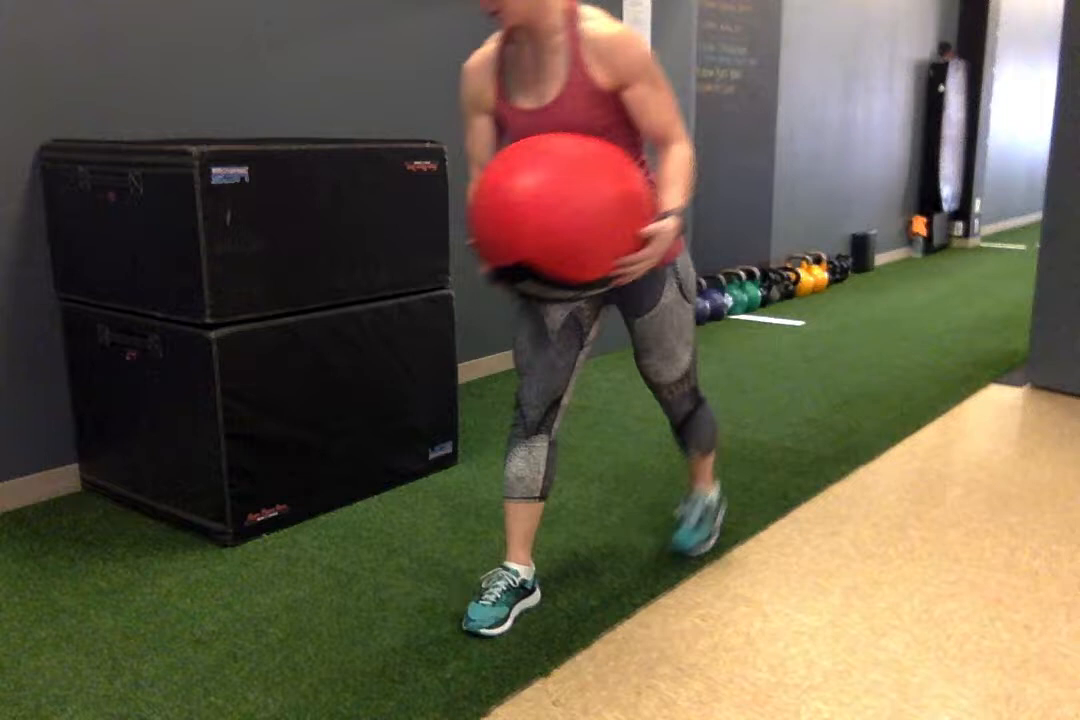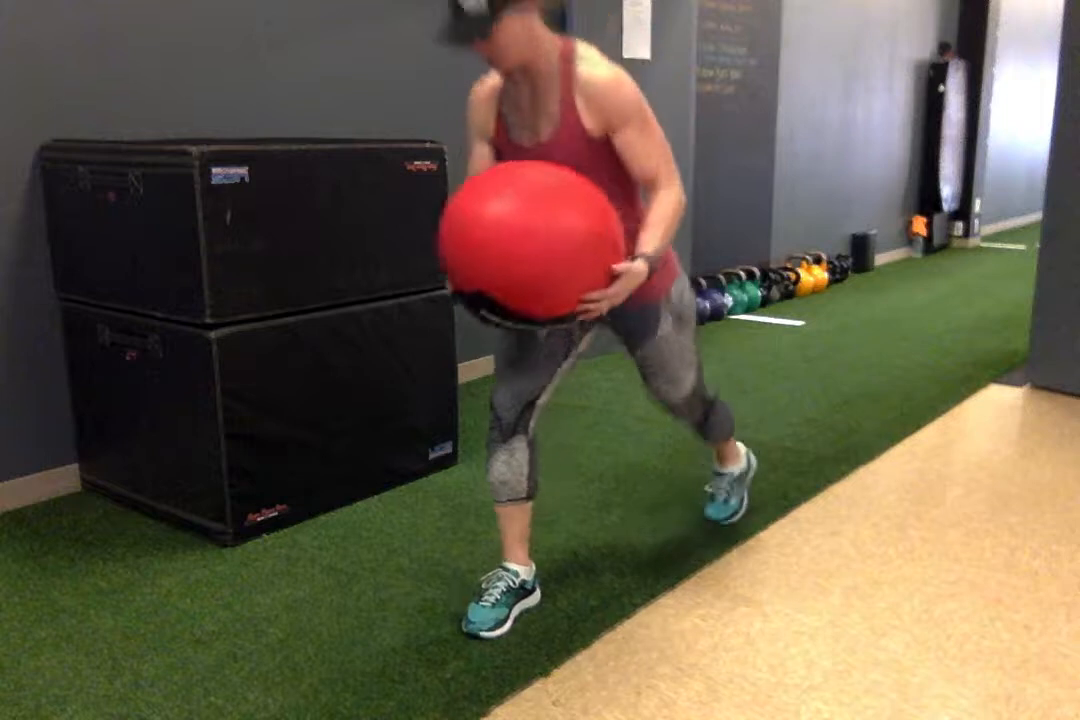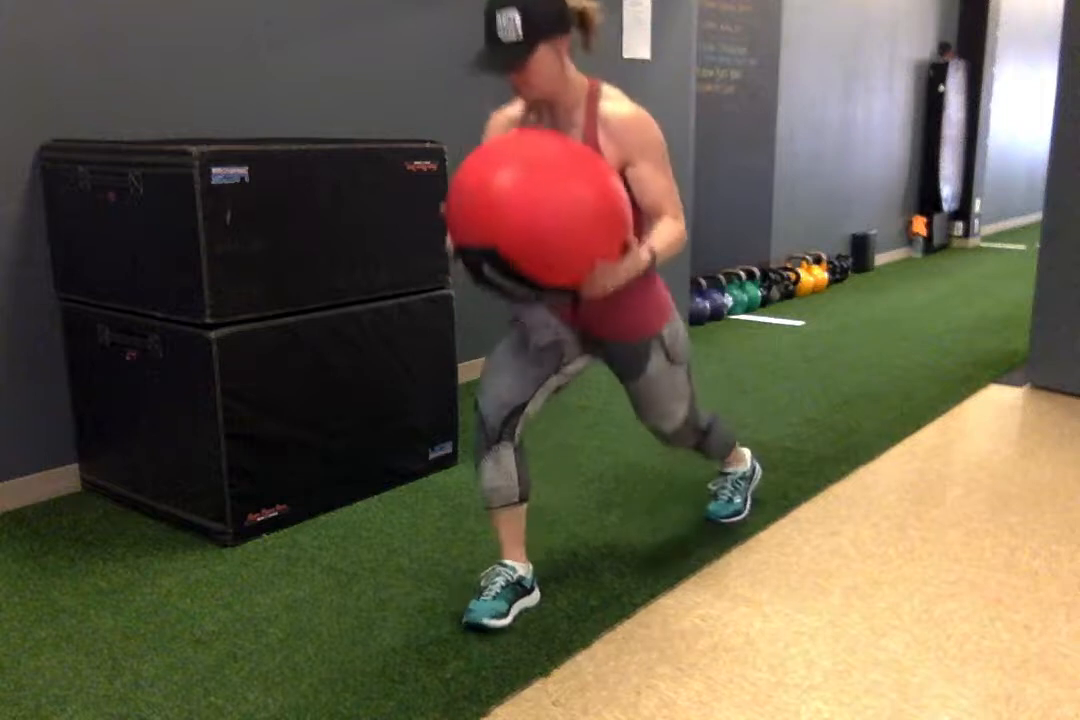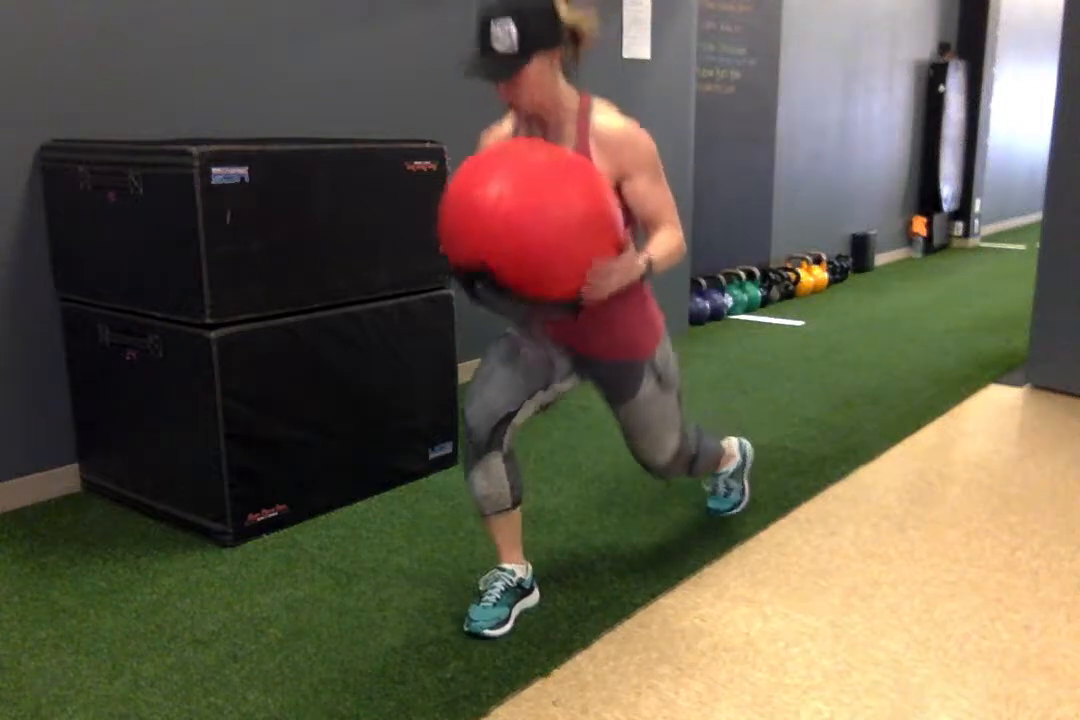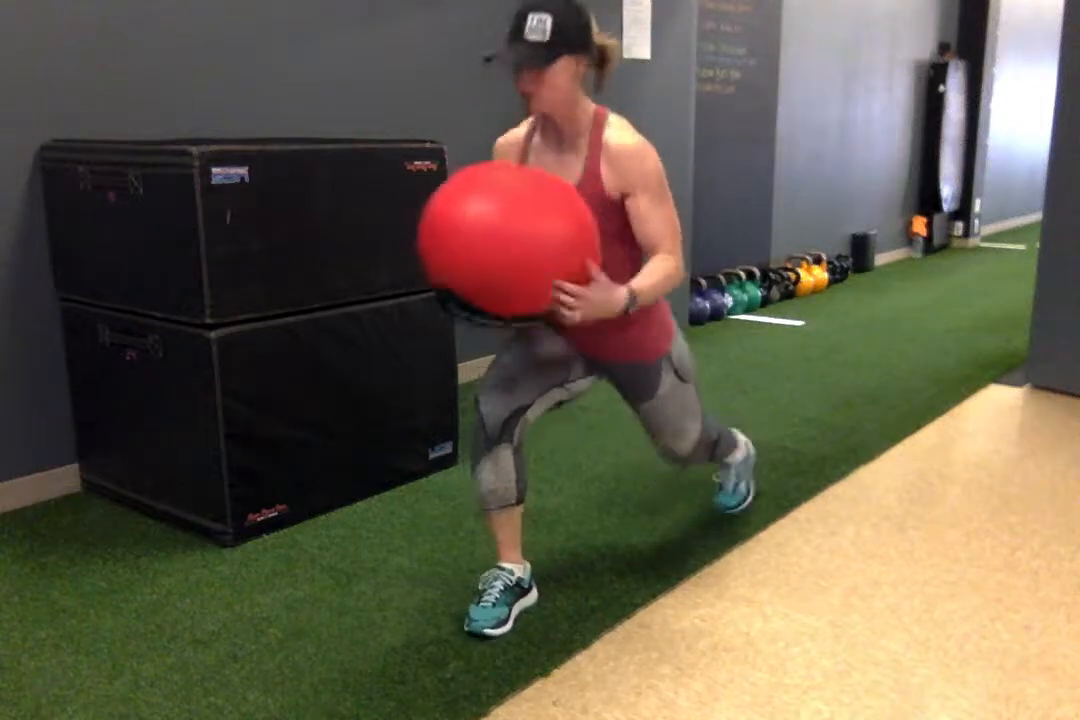
dt=0.3s
person 1, frame 1
right shoulder: (482, 72)
left elbow: (675, 143)
right elbow: (484, 182)
left wrist: (669, 220)
left hip: (643, 254)
left knee: (672, 383)
right knee: (536, 407)
left ankle: (704, 493)
right ankle: (517, 572)
person 1, frame 2
left shoulder: (600, 84)
right shoulder: (486, 100)
left elbow: (667, 186)
left wrist: (642, 263)
left hip: (638, 277)
left knee: (681, 396)
right knee: (510, 410)
left ankle: (732, 460)
right ankle: (516, 572)
person 1, frame 3
left shoulder: (623, 120)
right shoulder: (503, 126)
left elbow: (672, 222)
left wrist: (640, 259)
left hip: (633, 314)
right hip: (552, 309)
left knee: (673, 423)
right knee: (494, 415)
left ankle: (738, 466)
right ankle: (514, 572)
person 1, frame 4
left shoulder: (617, 137)
right shoulder: (498, 141)
left elbow: (671, 234)
left wrist: (635, 267)
left hip: (623, 334)
right hip: (542, 327)
left knee: (661, 455)
right knee: (481, 424)
left ankle: (729, 456)
right ankle: (513, 573)
person 1, frame 5
left shoulder: (625, 151)
right shoulder: (509, 147)
left elbow: (669, 262)
left wrist: (618, 301)
left hip: (635, 336)
right hip: (555, 328)
left knee: (681, 442)
right knee: (492, 415)
left ankle: (736, 452)
right ankle: (512, 574)
